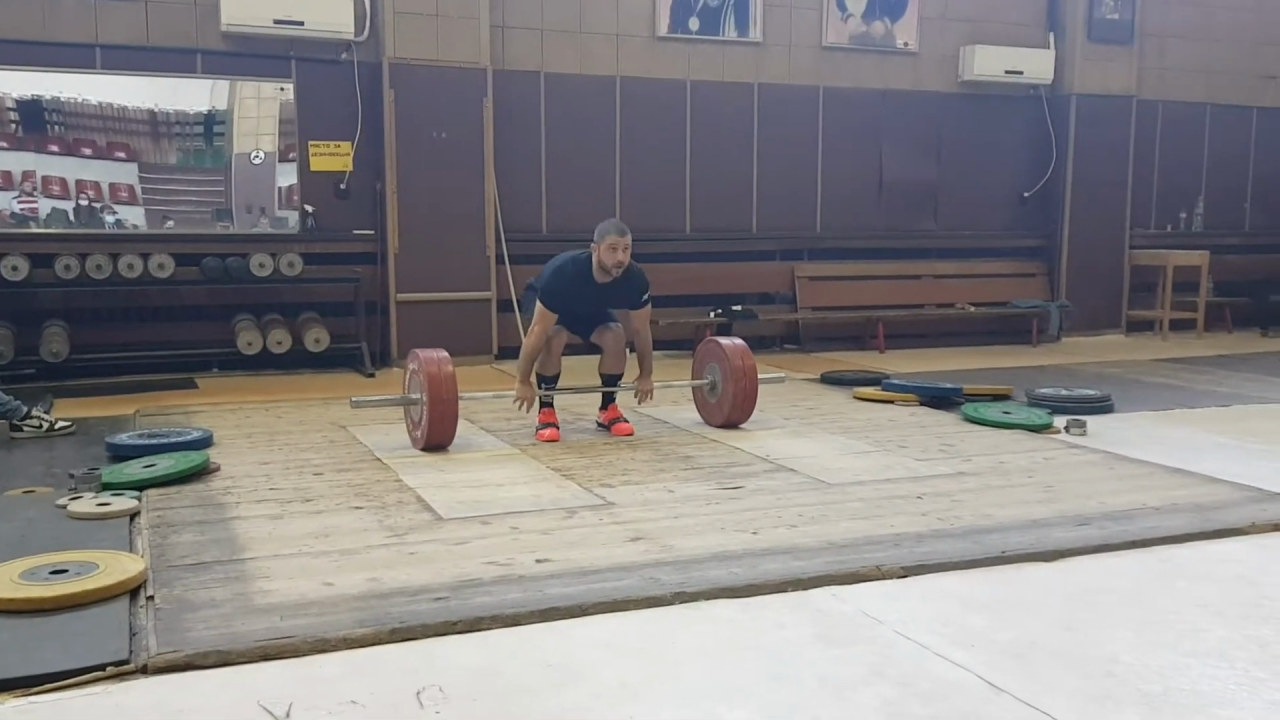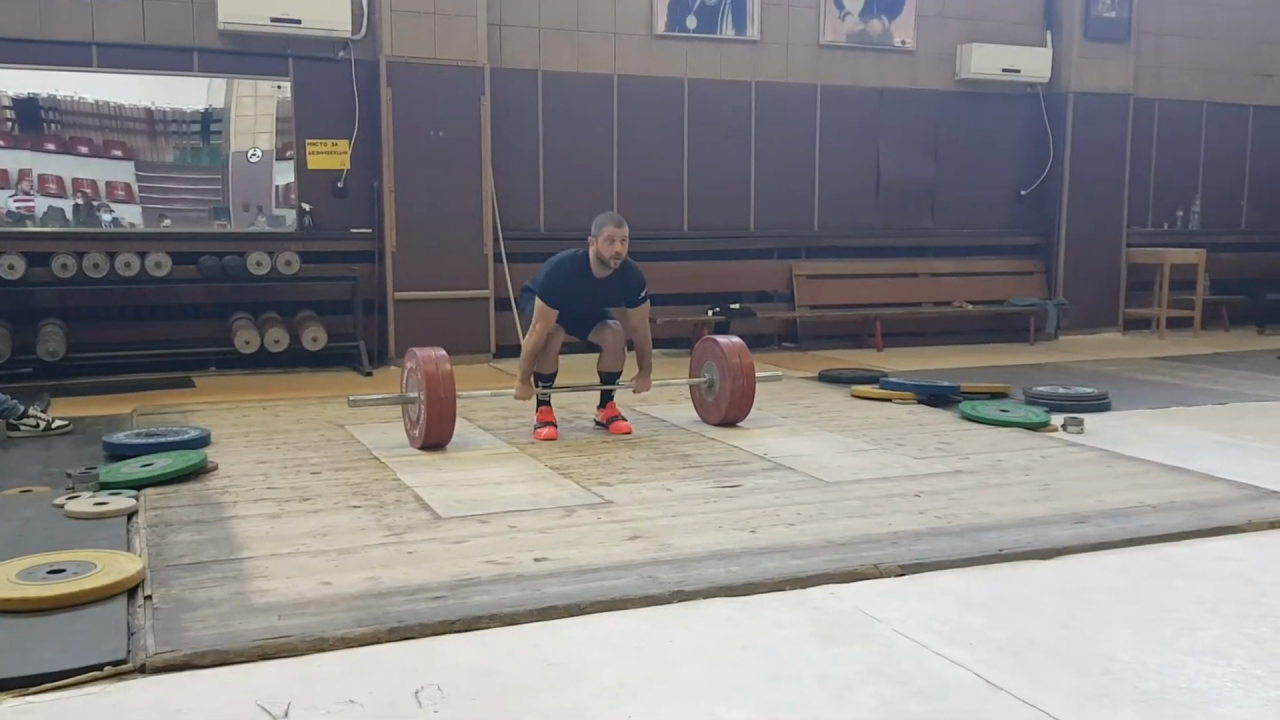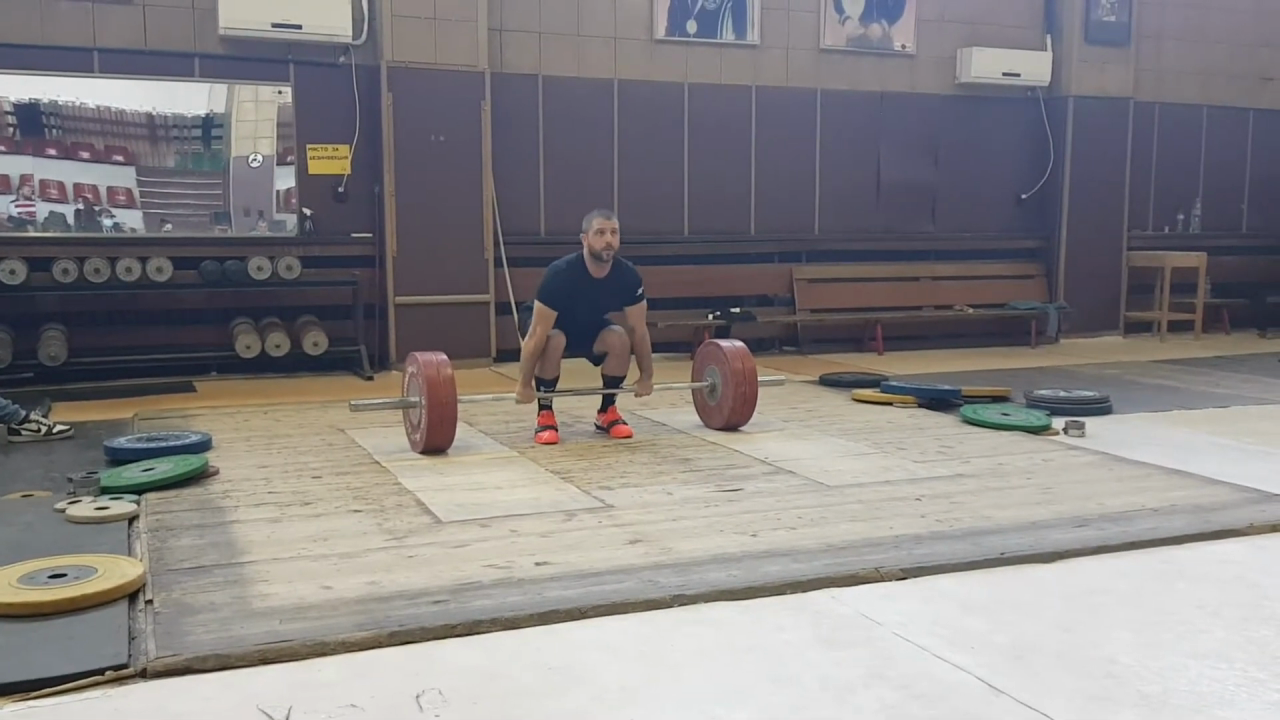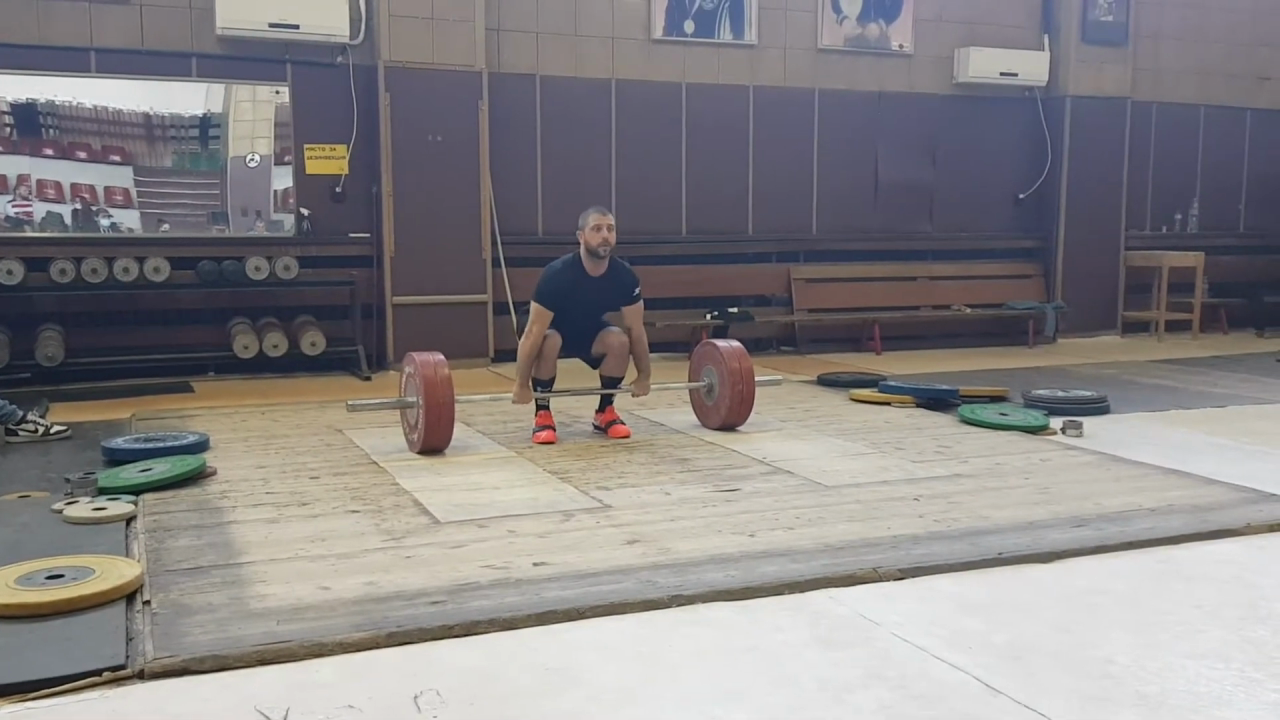
dt=0.5s
person 1, frame 1
left shoulder: (635, 279)
right shoulder: (564, 273)
left elbow: (641, 330)
right elbow: (538, 331)
left wrist: (646, 375)
right wrist: (523, 382)
left hip: (590, 307)
right hip: (541, 300)
left knee: (615, 337)
right knee: (554, 337)
left ankle: (608, 410)
right ankle: (546, 414)
person 1, frame 2
left shoulder: (632, 276)
right shoulder: (561, 270)
left elbow: (640, 328)
right elbow: (538, 330)
left wrist: (645, 374)
right wrist: (523, 381)
left hip: (589, 309)
right hip: (542, 306)
left knee: (614, 336)
right knee: (552, 335)
left ankle: (606, 408)
right ankle: (544, 412)
person 1, frame 3
left shoulder: (628, 276)
right shoulder: (561, 273)
left elbow: (638, 329)
right elbow: (538, 332)
left wrist: (646, 376)
right wrist: (525, 384)
left hip: (589, 326)
right hip: (551, 324)
left knee: (620, 340)
right knee: (554, 342)
left ankle: (607, 412)
right ankle: (545, 416)
person 1, frame 4
left shoulder: (625, 276)
right shoulder: (557, 274)
left elbow: (635, 329)
right elbow: (534, 331)
left wrist: (643, 376)
right wrist: (521, 385)
left hip: (588, 329)
right hip: (551, 328)
left knee: (619, 341)
right knee: (549, 342)
left ankle: (605, 413)
right ankle: (542, 416)
